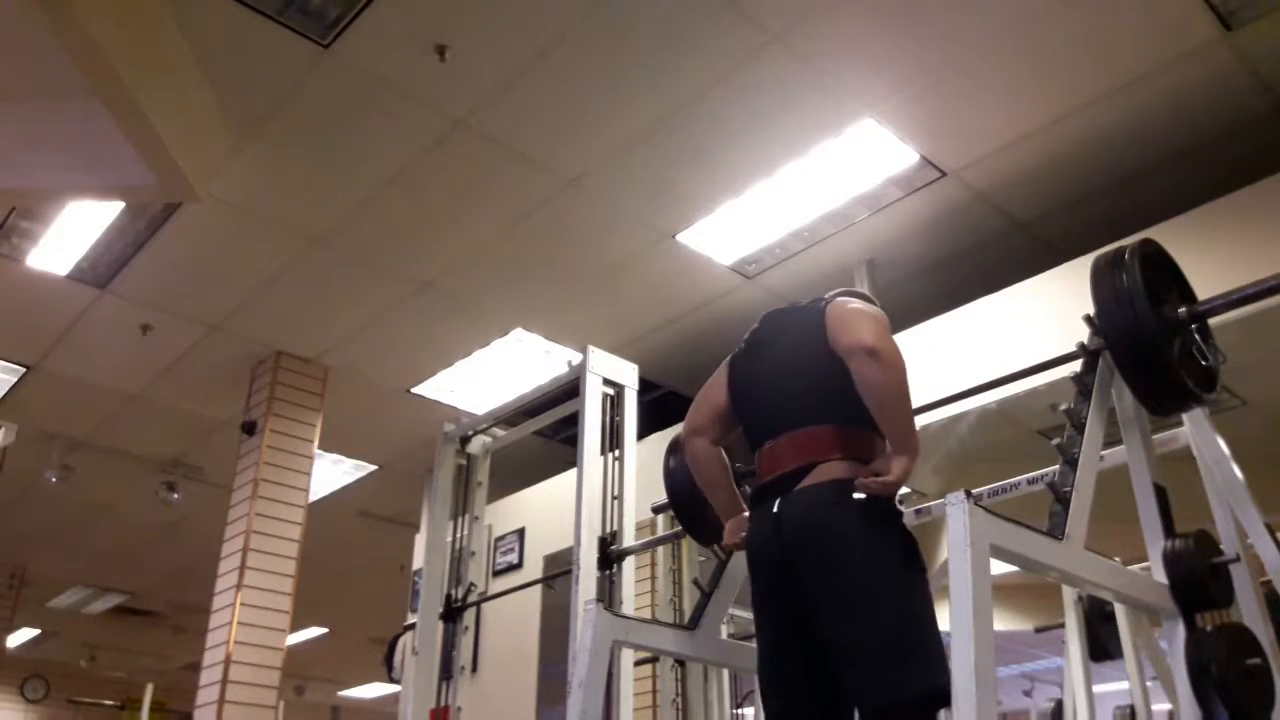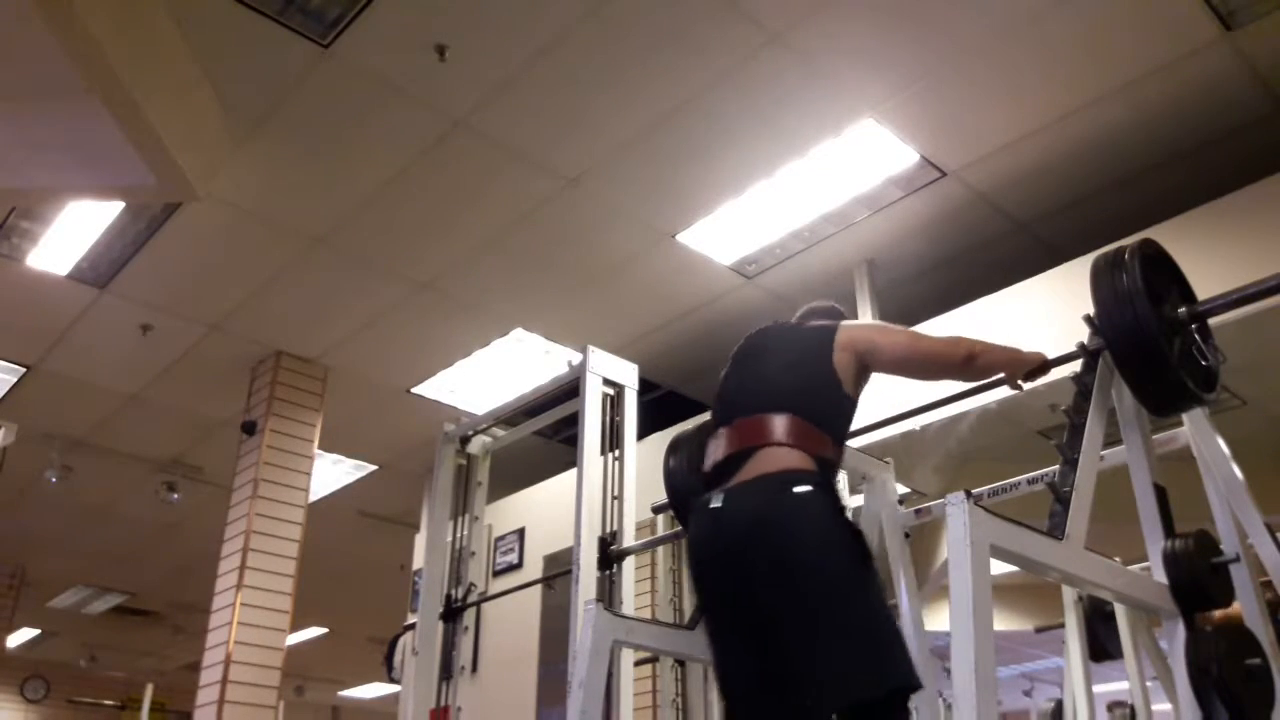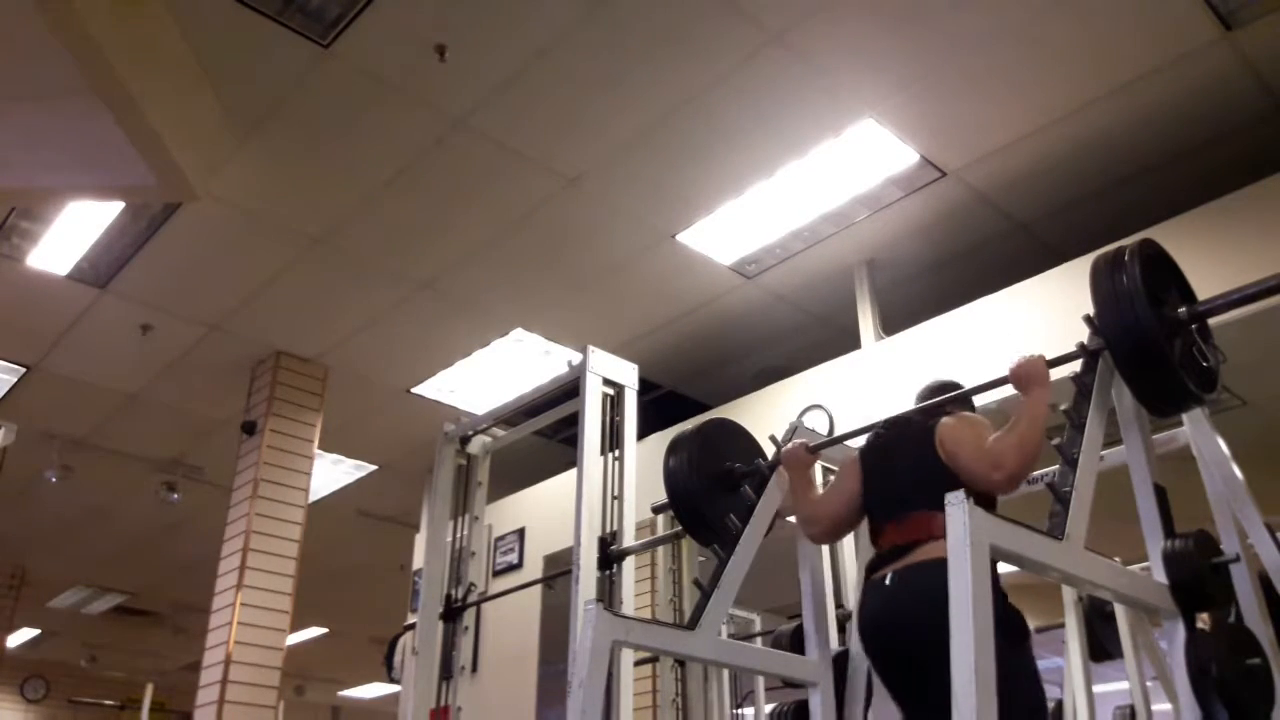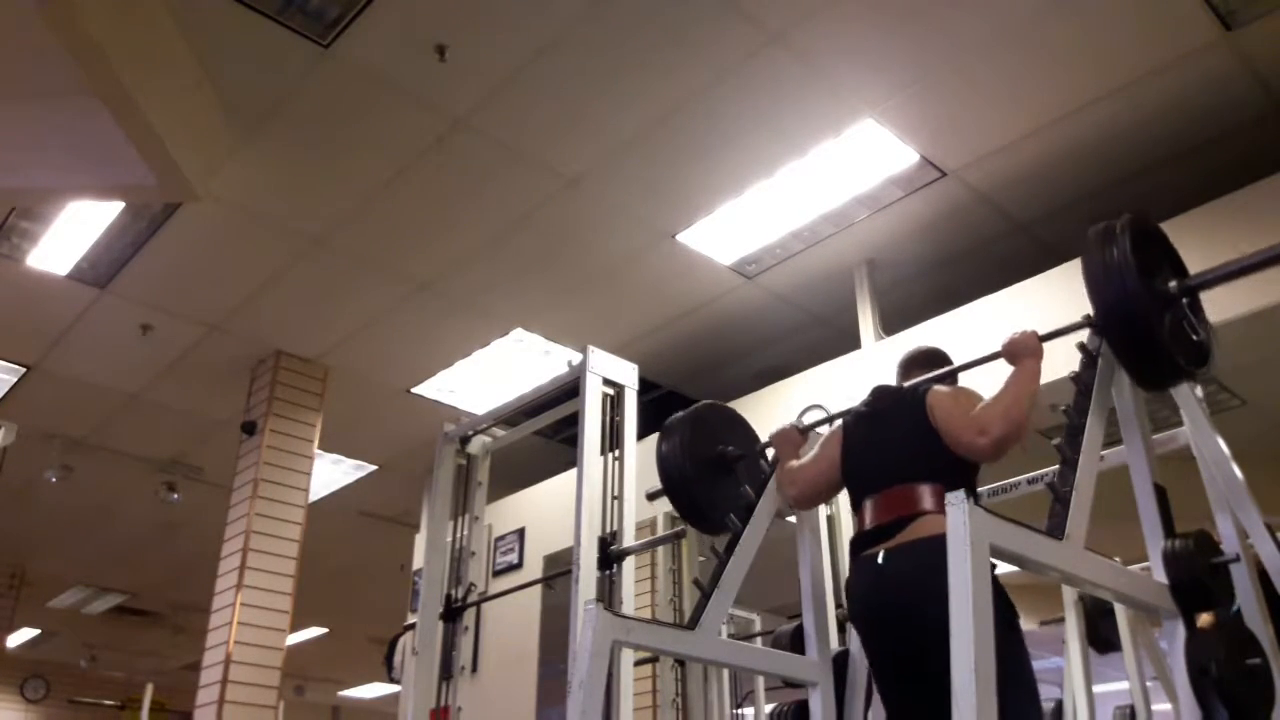
dt=1s
person 1, frame 1
left shoulder: (749, 353)
right shoulder: (850, 311)
left elbow: (698, 434)
right elbow: (869, 349)
left wrist: (734, 515)
right wrist: (904, 450)
left hip: (772, 528)
right hip: (842, 511)
person 1, frame 2
left shoulder: (742, 362)
right shoulder: (842, 340)
right elbow: (956, 355)
right wrist: (1021, 362)
left hip: (713, 524)
right hip: (789, 507)
person 1, frame 3
left shoulder: (871, 452)
right shoulder: (959, 429)
left elbow: (818, 524)
right elbow: (1002, 469)
left wrist: (799, 471)
right wrist: (1035, 389)
left hip: (880, 605)
right hip: (946, 592)
person 1, frame 4
left shoulder: (852, 426)
right shoulder: (946, 400)
left elbow: (797, 490)
right elbow: (988, 435)
left wrist: (788, 451)
right wrist: (1027, 363)
left hip: (870, 586)
right hip: (936, 569)
